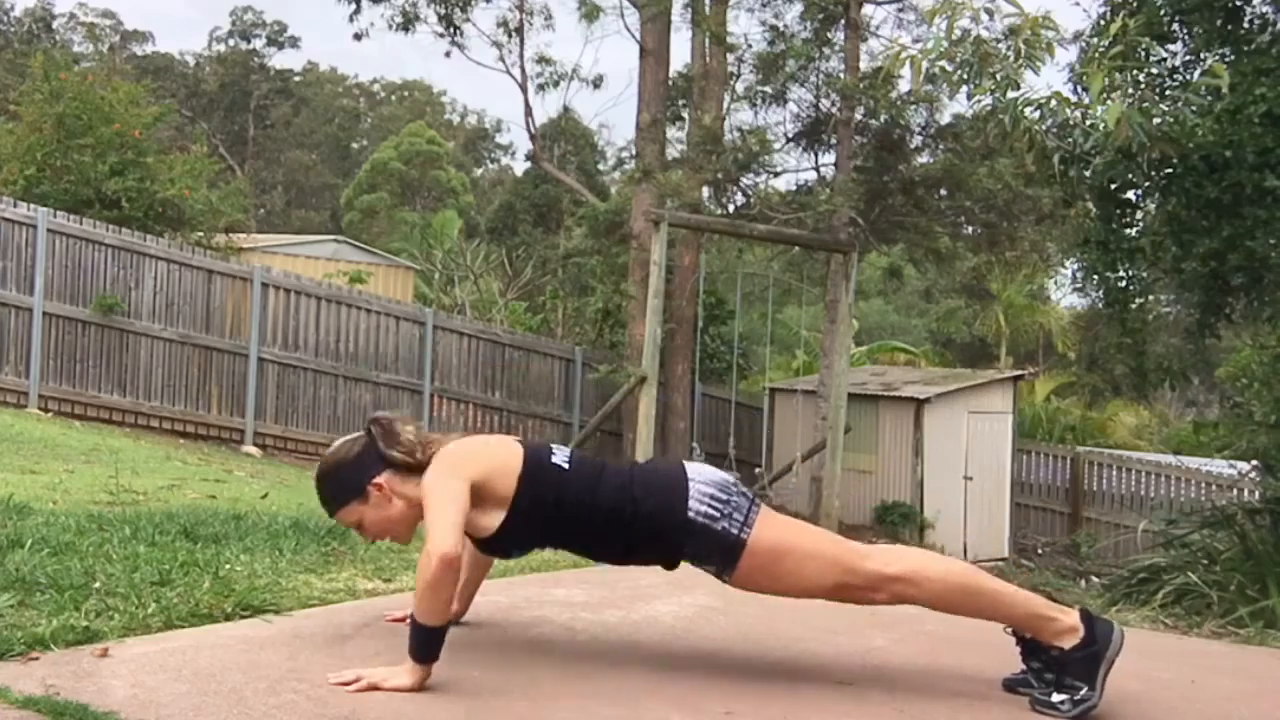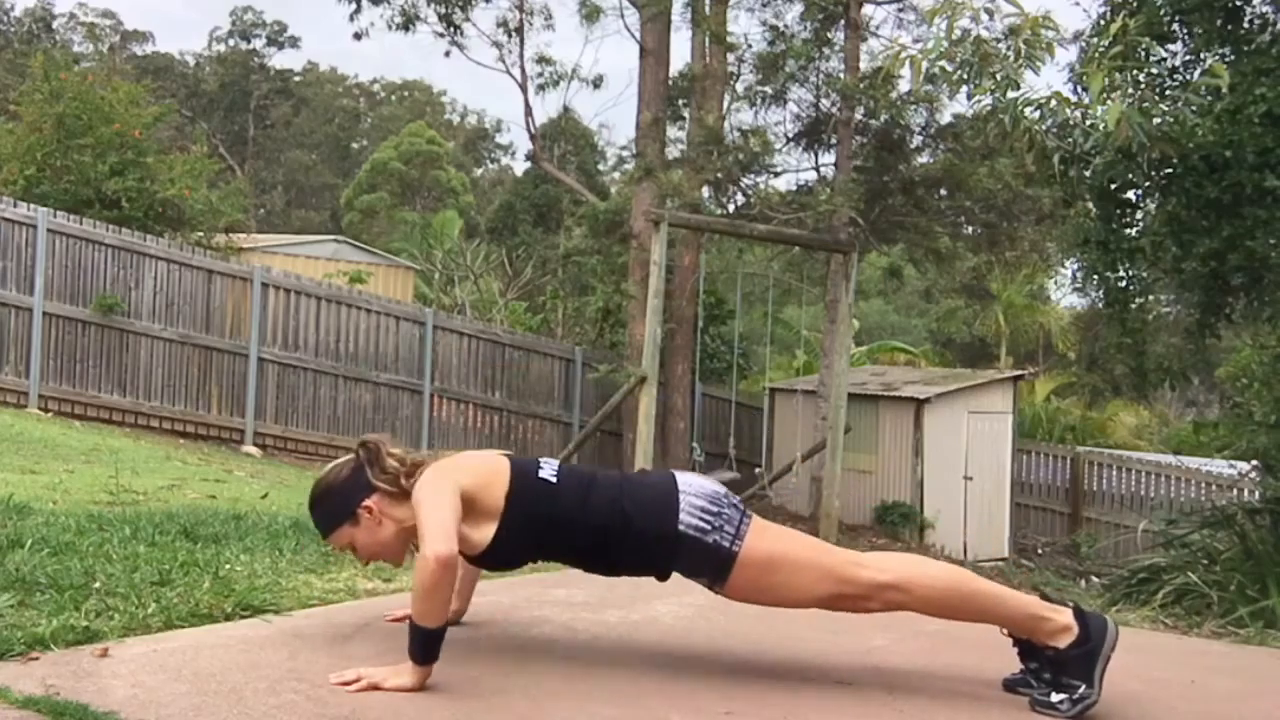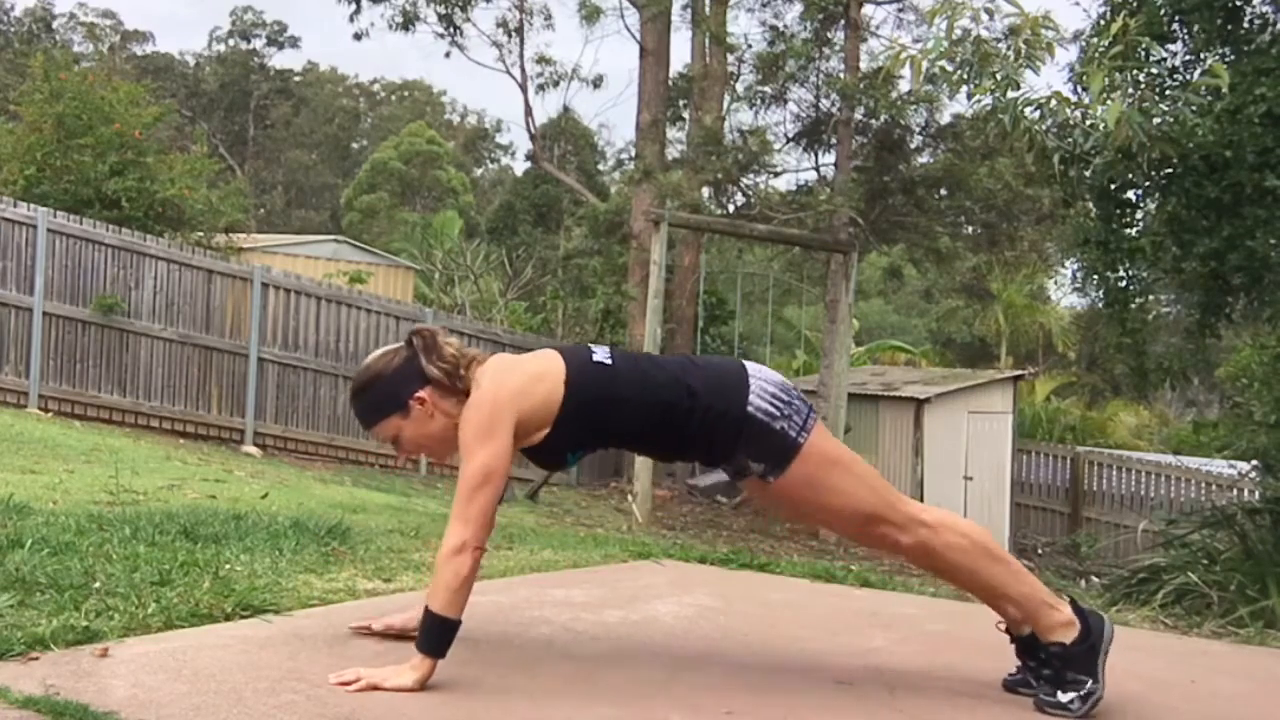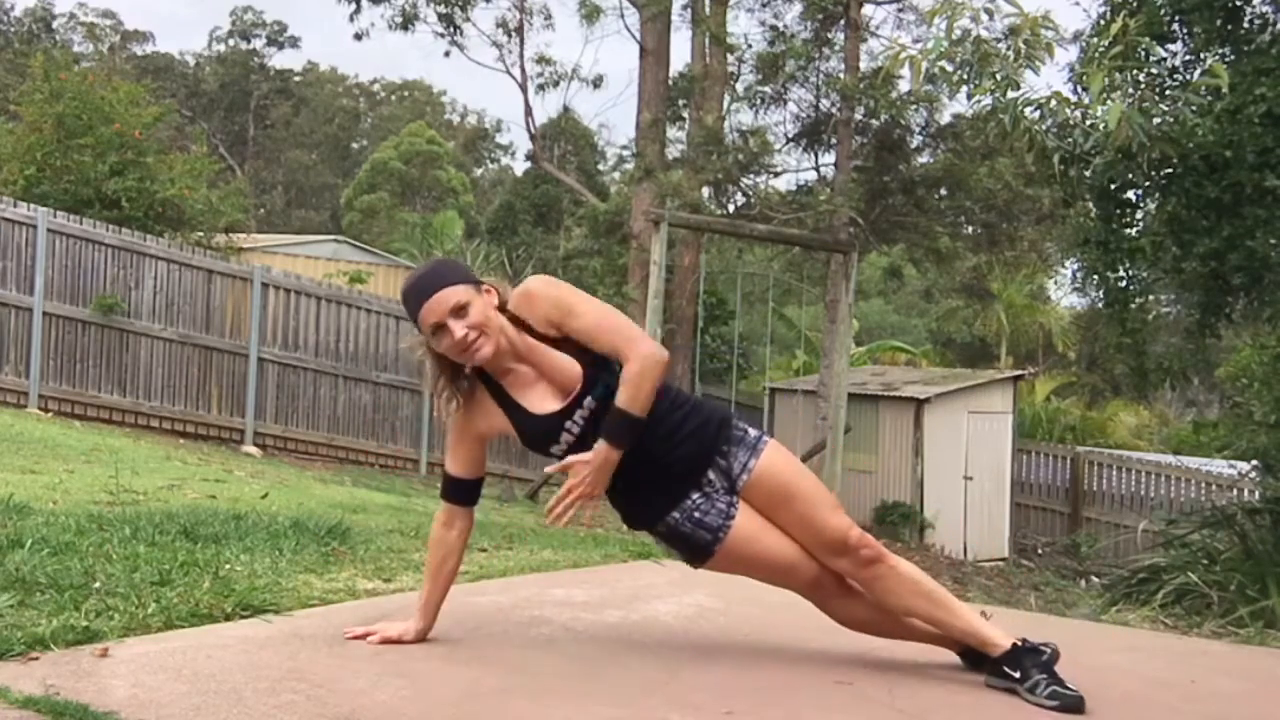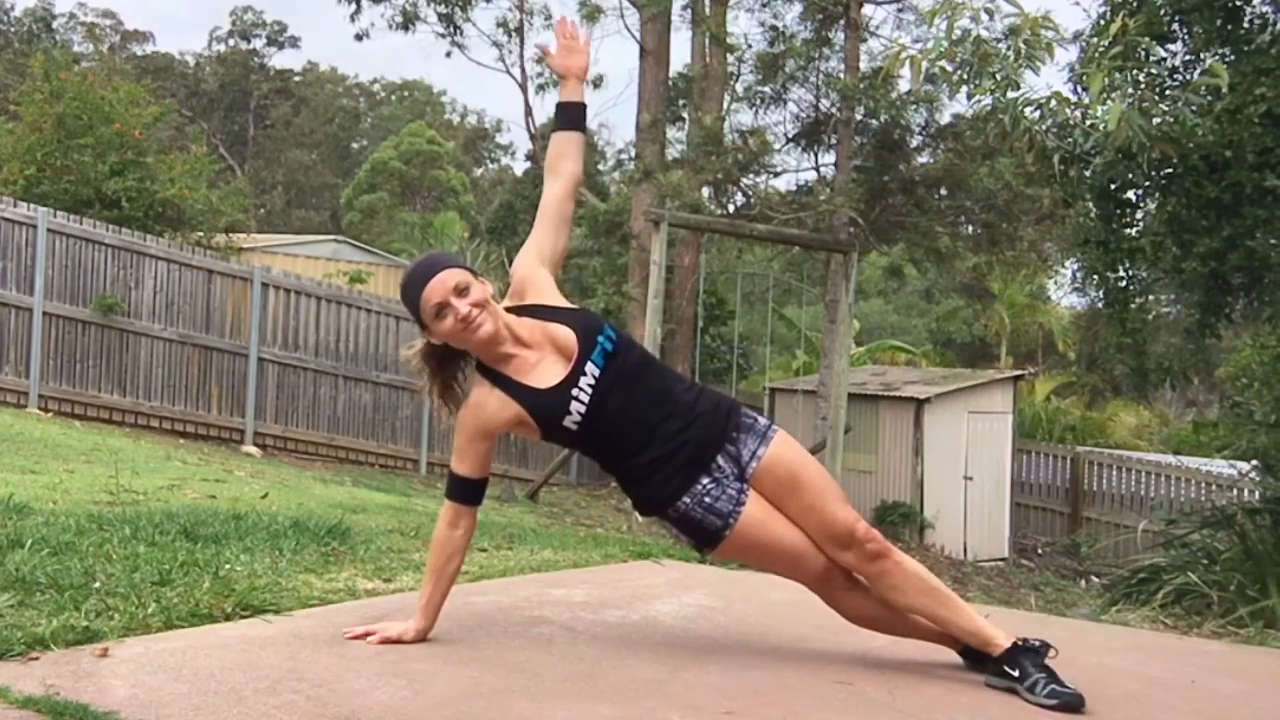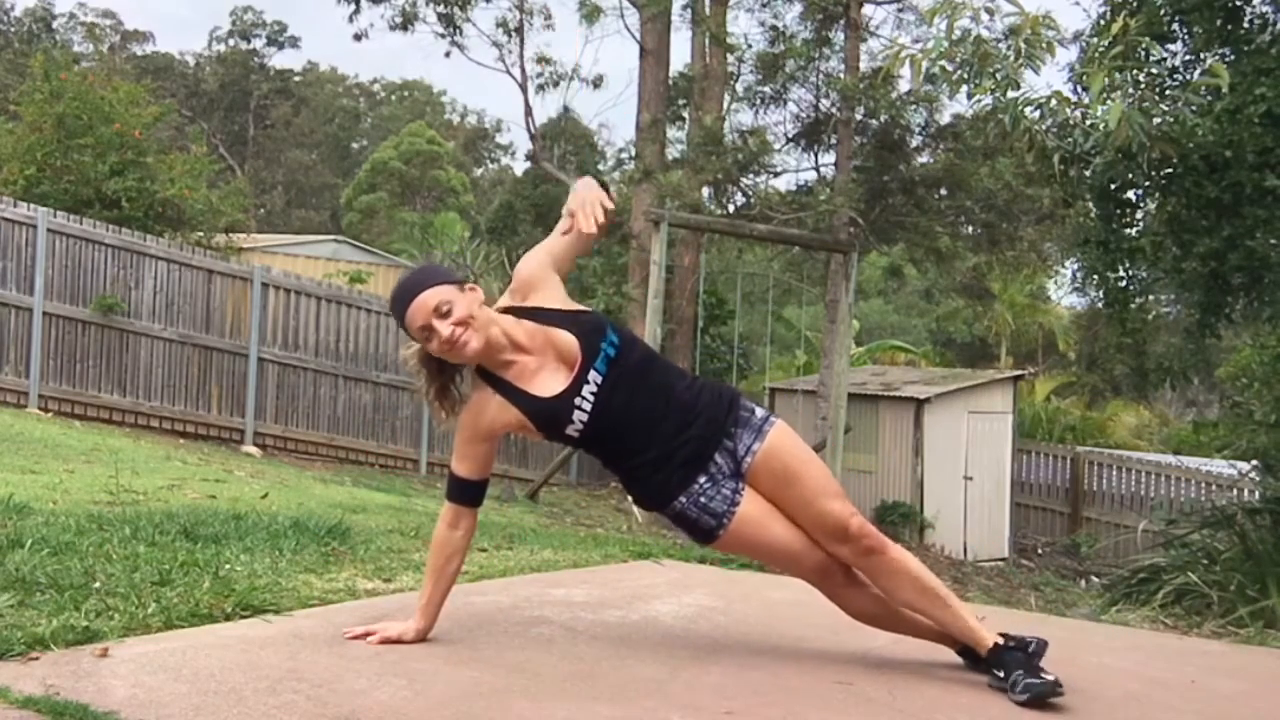
dt=0.7s
person 1, frame 1
left shoulder: (444, 473)
right shoulder: (460, 471)
left elbow: (441, 551)
right elbow: (474, 547)
right wrist: (446, 606)
left hip: (686, 510)
right hip: (673, 505)
left knee: (869, 574)
right knee: (861, 573)
left ankle: (1070, 633)
right ankle: (1048, 637)
person 1, frame 2
left shoulder: (434, 487)
right shoulder: (451, 483)
left elbow: (437, 558)
right wrist: (444, 607)
left hip: (676, 520)
right hip: (663, 511)
left knee: (863, 582)
right knee: (854, 581)
left ankle: (1064, 629)
right ankle: (1042, 624)
person 1, frame 3
left shoulder: (490, 403)
right shoulder: (482, 397)
left elbow: (464, 541)
right elbow: (468, 529)
right wrist: (427, 617)
left hip: (742, 409)
right hip: (716, 426)
left knee: (899, 524)
right knee: (877, 533)
left ankle: (1067, 628)
right ankle: (1035, 631)
person 1, frame 4
left shoulder: (537, 301)
right shoulder: (473, 407)
left elbow: (649, 354)
right elbow: (454, 512)
left wrist: (608, 450)
right wrist: (421, 620)
left hip: (716, 441)
right hip: (669, 501)
left knee: (851, 549)
right knee: (827, 585)
left ankle: (1003, 648)
right ankle: (985, 652)
person 1, frame 5
left shoulder: (528, 283)
right shoulder: (487, 407)
left elbow: (562, 183)
right elbow: (458, 515)
left wrist: (573, 84)
right wrist: (421, 621)
left hip: (726, 425)
right hip: (683, 486)
left knee: (859, 544)
right knee: (831, 576)
left ankle: (1003, 648)
right ankle: (982, 649)
person 1, frame 6
left shoulder: (530, 285)
right shoulder: (485, 415)
left elbow: (572, 224)
right elbow: (458, 517)
left wrist: (583, 197)
right wrist: (419, 621)
left hip: (721, 419)
right hip: (680, 484)
left knee: (855, 536)
right knee: (827, 570)
left ankle: (992, 647)
right ankle: (979, 651)
